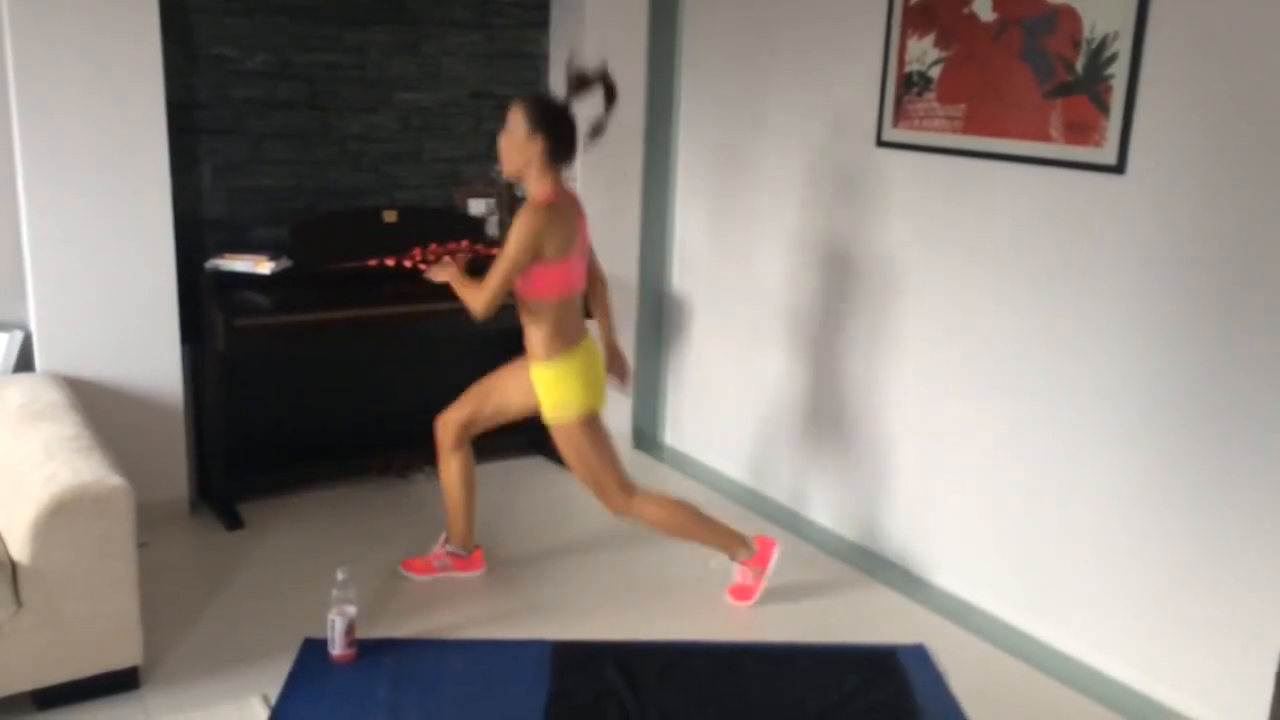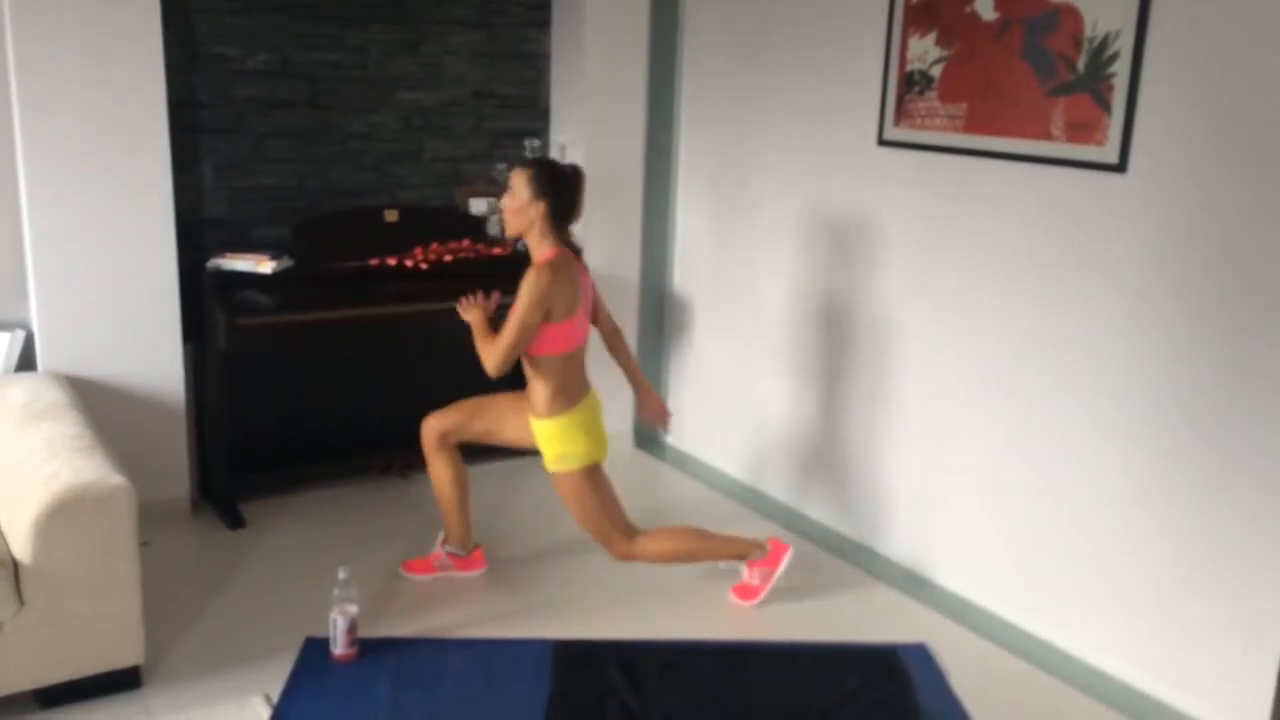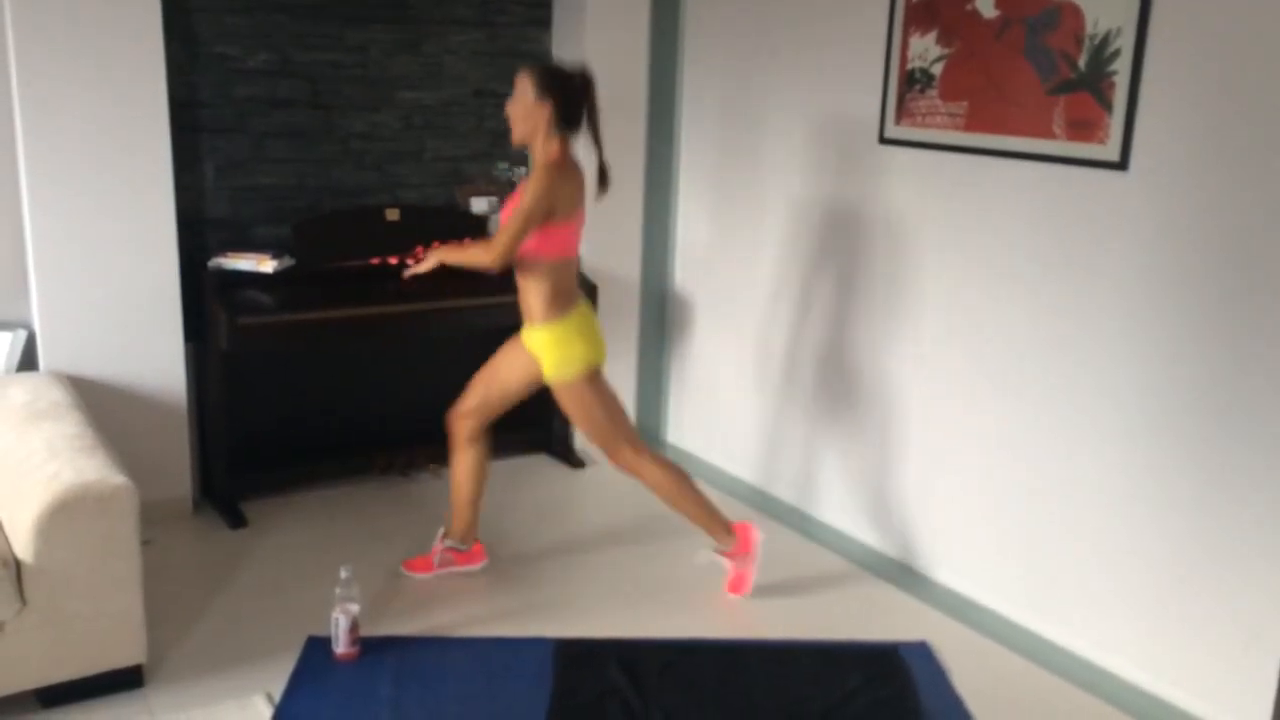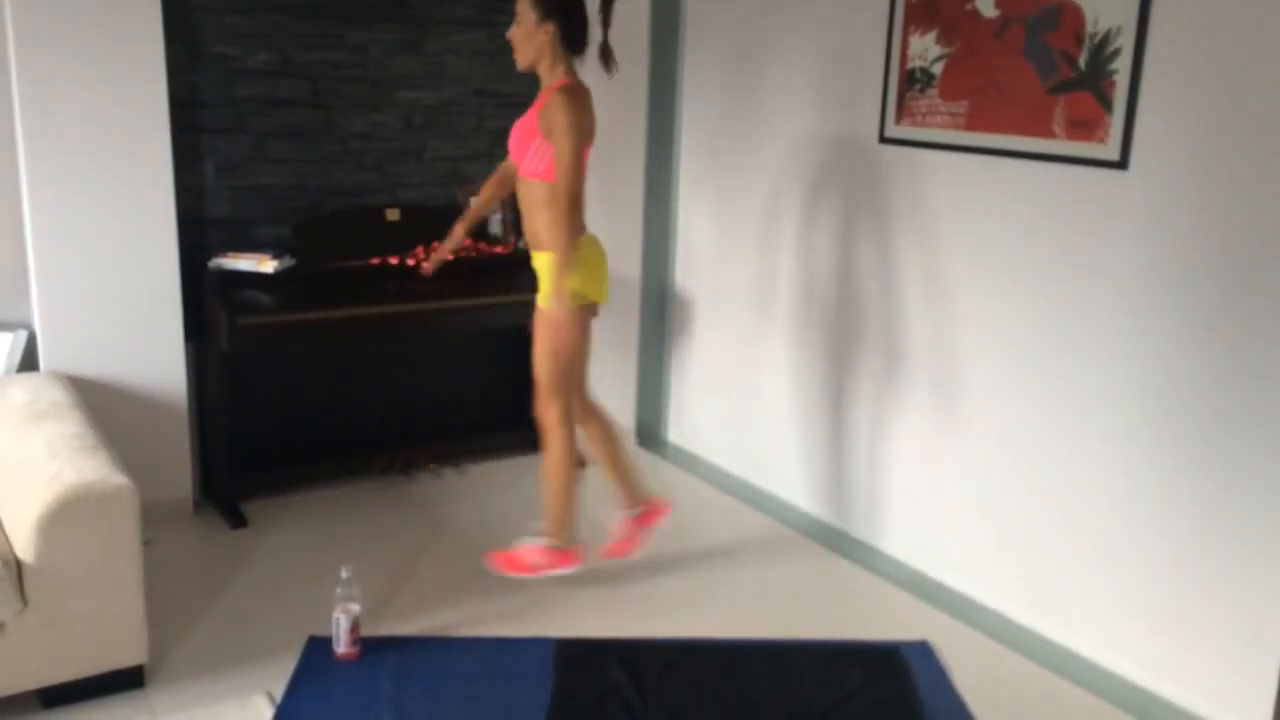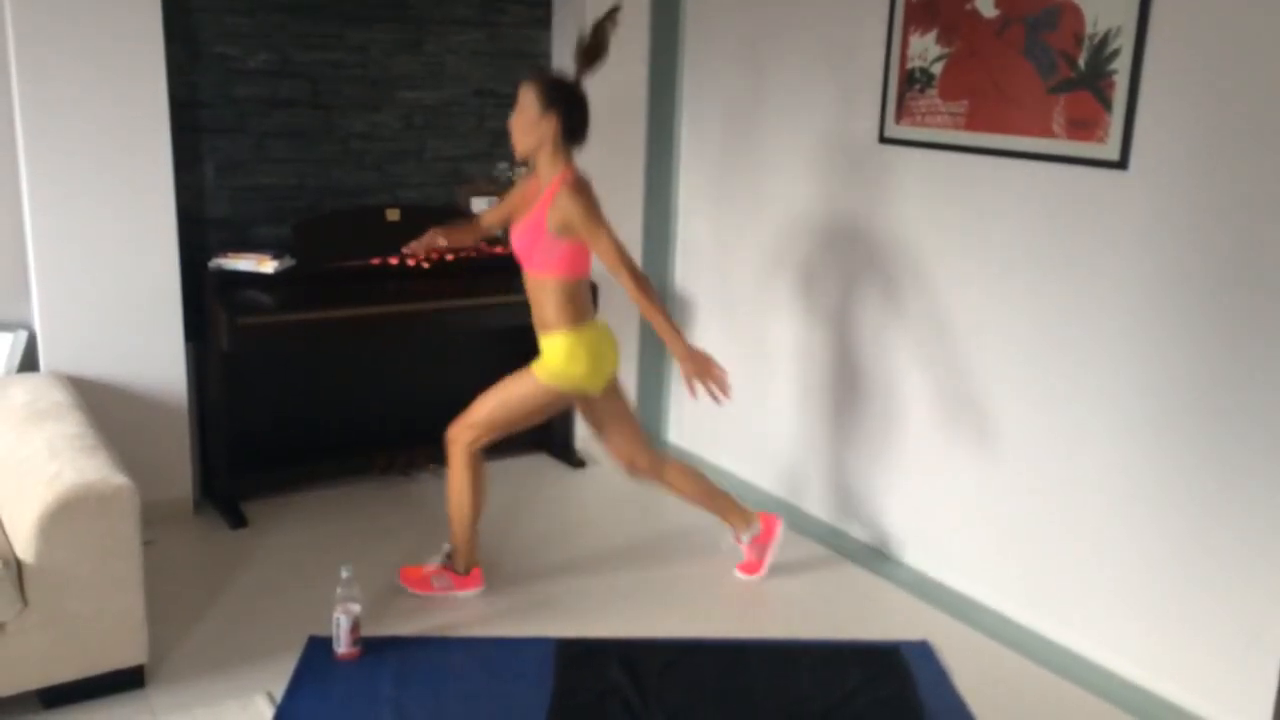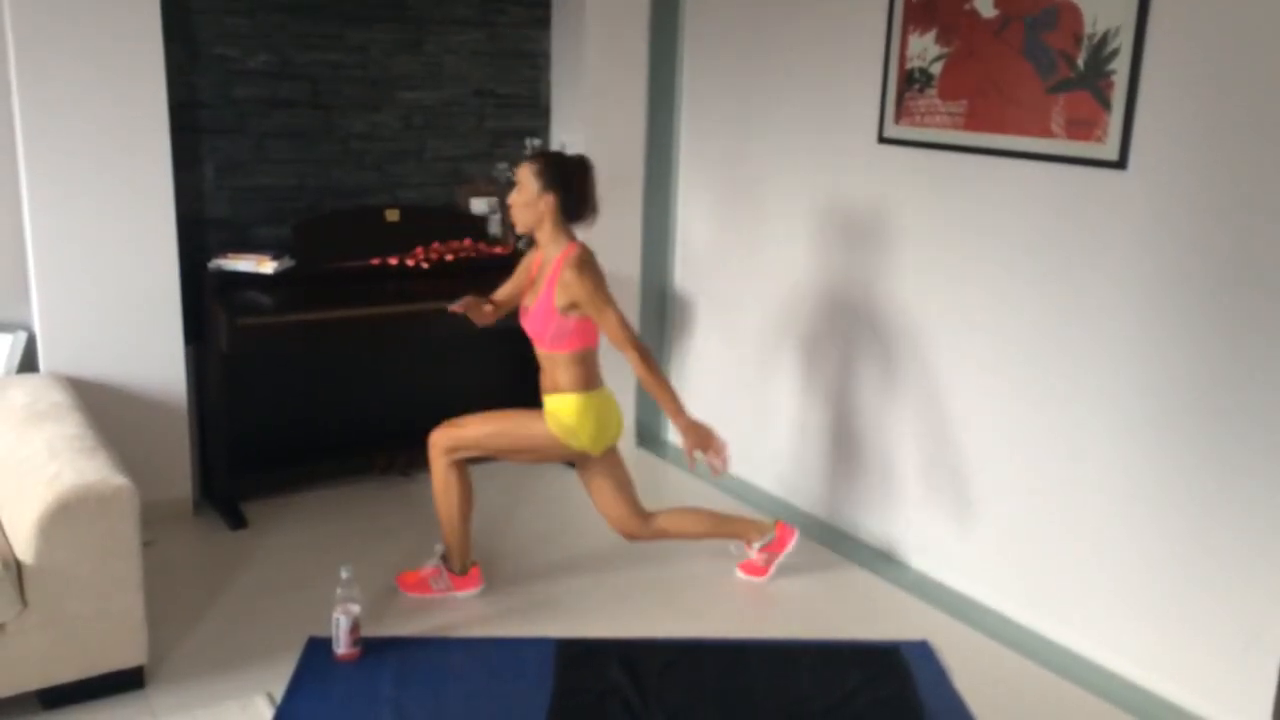
dt=0.2s
person 1, frame 1
left shoulder: (537, 217)
right shoulder: (560, 203)
left elbow: (484, 304)
right elbow: (592, 277)
left wrist: (453, 275)
right wrist: (608, 341)
left hip: (563, 377)
right hip: (549, 363)
left knee: (621, 500)
right knee: (450, 428)
left ankle: (748, 551)
right ankle: (460, 551)
person 1, frame 2
left shoulder: (545, 278)
right shoulder: (564, 264)
left elbow: (496, 362)
right elbow: (608, 328)
left wrist: (477, 318)
right wrist: (641, 387)
left hip: (564, 429)
right hip: (548, 410)
left knee: (623, 544)
right knee: (435, 431)
left ankle: (761, 554)
right ankle: (460, 550)
person 1, frame 3
left shoulder: (552, 174)
right shoulder: (555, 170)
left elbow: (495, 254)
left wrist: (439, 255)
left hip: (562, 340)
right hip: (546, 335)
left knee: (628, 457)
right knee: (464, 419)
left ankle: (732, 540)
right ankle: (459, 542)
person 1, frame 4
left shoulder: (567, 100)
right shoulder: (549, 97)
left elbow: (568, 200)
right elbow: (512, 173)
left wrist: (566, 283)
right wrist: (460, 228)
left hip: (568, 271)
right hip: (559, 270)
left knee: (554, 409)
right knee: (572, 403)
left ankle: (557, 542)
right ankle: (638, 506)
person 1, frame 5
left shoulder: (568, 190)
right shoulder: (535, 186)
left elbow: (627, 273)
right elbow: (485, 226)
left wrist: (682, 348)
right wrist: (448, 236)
left hip: (573, 355)
right hip: (573, 354)
left knee: (463, 439)
right knee: (642, 462)
left ankle: (458, 569)
right ankle: (753, 528)
person 1, frame 6
left shoulder: (575, 270)
right shoulder: (539, 258)
left elbow: (633, 349)
right elbow: (497, 305)
left wrist: (684, 422)
right wrist: (481, 310)
left hip: (576, 418)
right hip: (580, 412)
left knee: (443, 443)
right knee: (634, 525)
left ankle: (457, 569)
right ankle: (765, 535)
